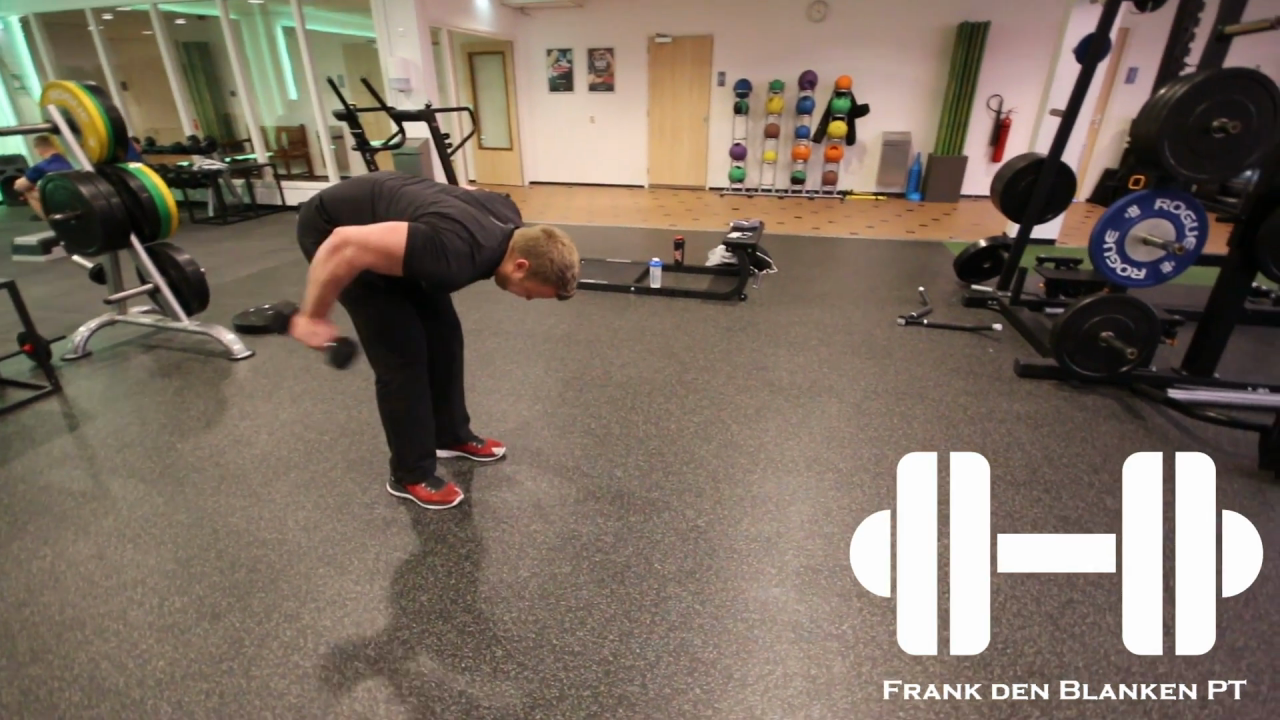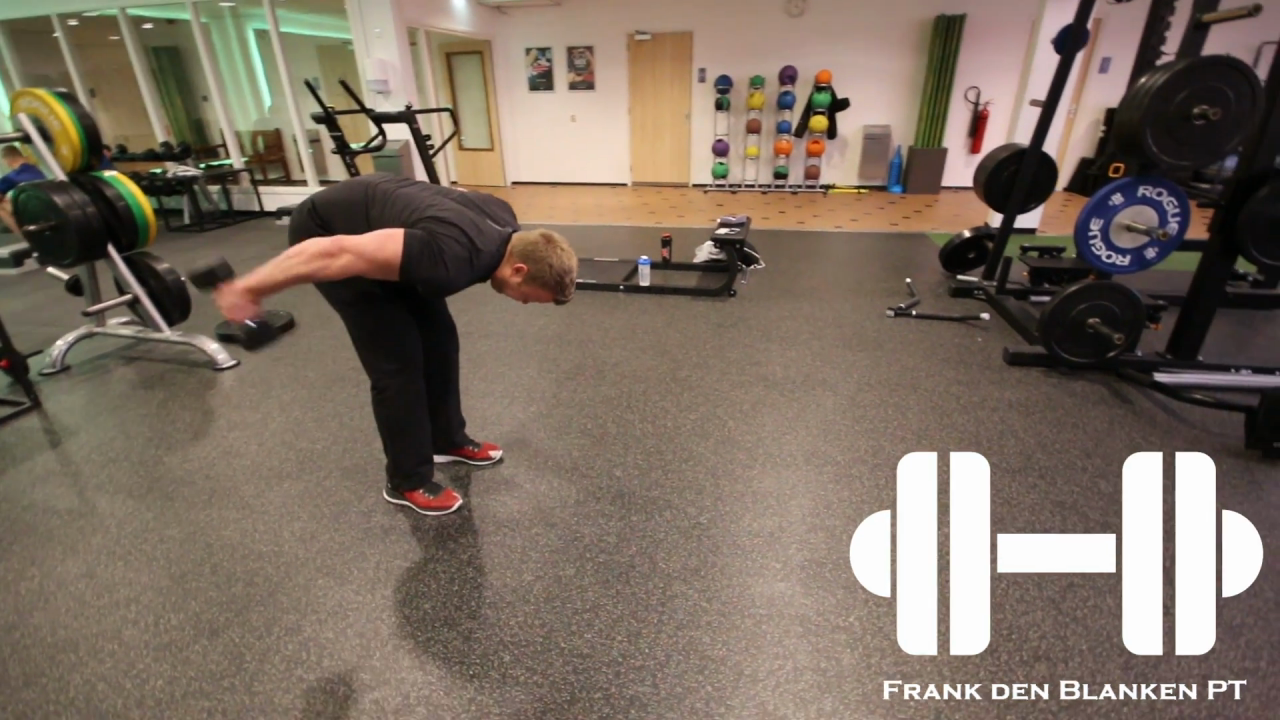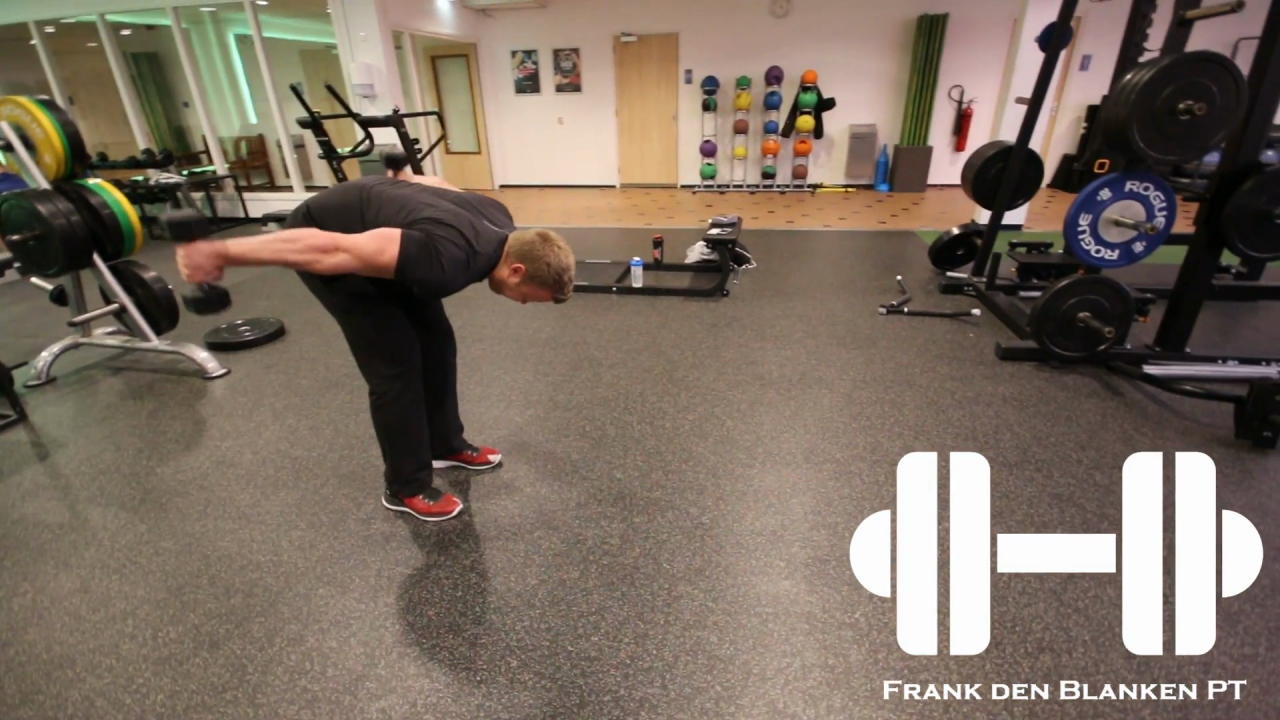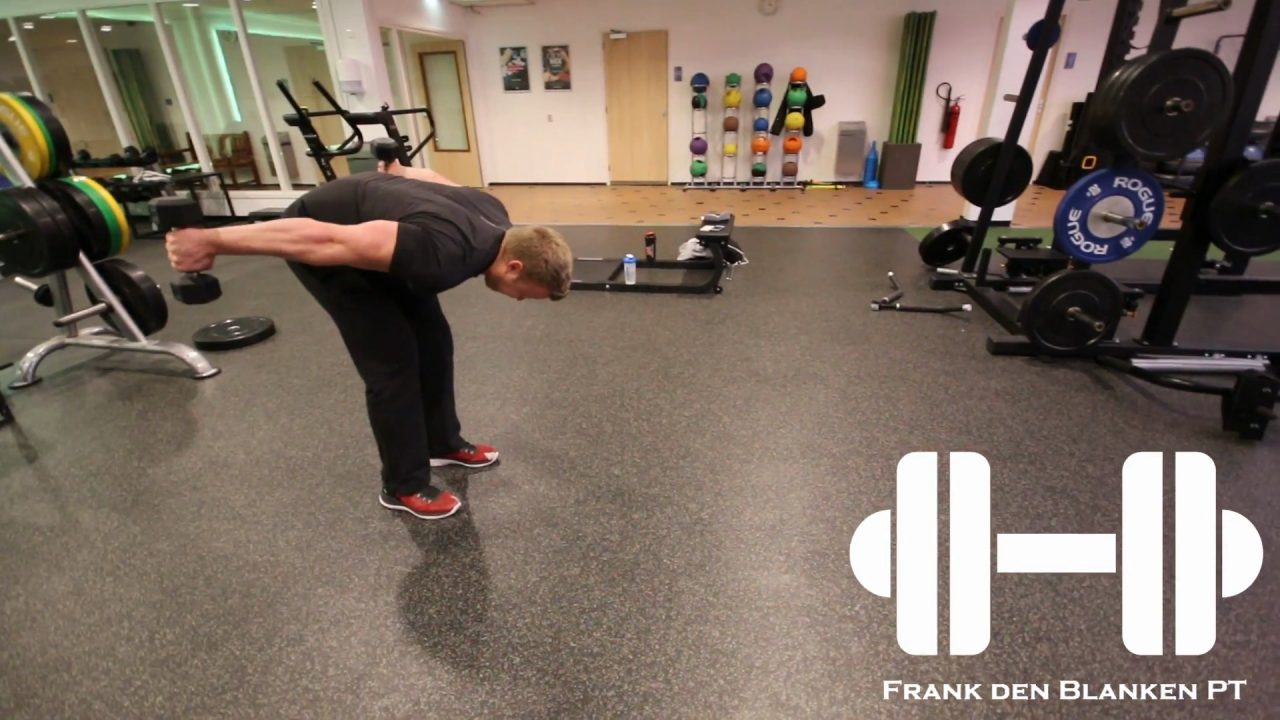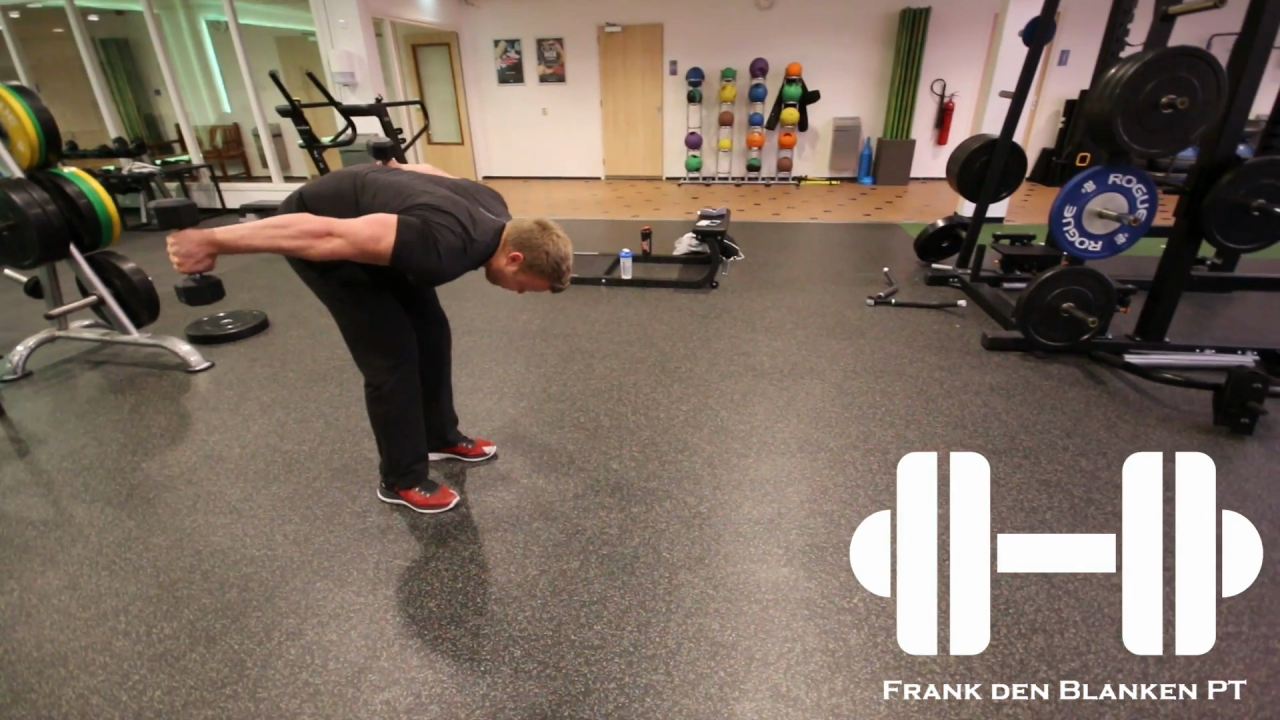
dt=0.2s
person 1, frame 1
left shoulder: (508, 221)
right shoulder: (453, 257)
left elbow: (467, 192)
right elbow: (346, 244)
right wrist: (313, 317)
left hip: (382, 212)
right hip: (330, 225)
left knee: (443, 333)
right knee: (403, 351)
left ankle: (451, 436)
right ankle: (411, 475)
person 1, frame 2
left shoulder: (505, 224)
right shoulder: (450, 261)
left elbow: (457, 194)
right elbow: (337, 252)
right wrist: (247, 290)
left hip: (371, 213)
right hip: (326, 229)
left knee: (438, 337)
right knee: (397, 358)
left ankle: (447, 440)
right ankle: (409, 482)
person 1, frame 3
left shoulder: (498, 224)
right shoulder: (447, 261)
left elbow: (432, 183)
right elbow: (329, 250)
left wrist: (403, 179)
right wrist: (218, 254)
left hip: (365, 215)
right hip: (328, 235)
left knee: (436, 342)
right knee: (396, 362)
left ankle: (446, 445)
right ankle: (408, 487)
person 1, frame 4
left shoulder: (493, 219)
right shoulder: (442, 257)
left elbow: (426, 176)
right elbow: (324, 240)
left wrist: (396, 169)
right wrist: (212, 242)
left hip: (363, 208)
right hip: (322, 232)
left knee: (433, 339)
right knee: (393, 360)
left ankle: (443, 443)
right ankle: (405, 486)
person 1, frame 5
left shoulder: (493, 212)
right shoulder: (444, 247)
left elbow: (423, 170)
right elbow: (324, 234)
left wrist: (393, 166)
right wrist: (212, 242)
left hip: (361, 202)
right hip: (321, 226)
left knee: (431, 332)
right knee: (393, 354)
left ankle: (440, 437)
right ankle: (402, 480)
